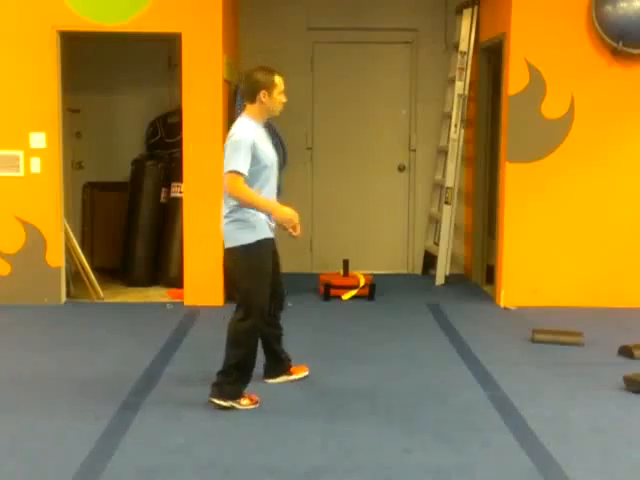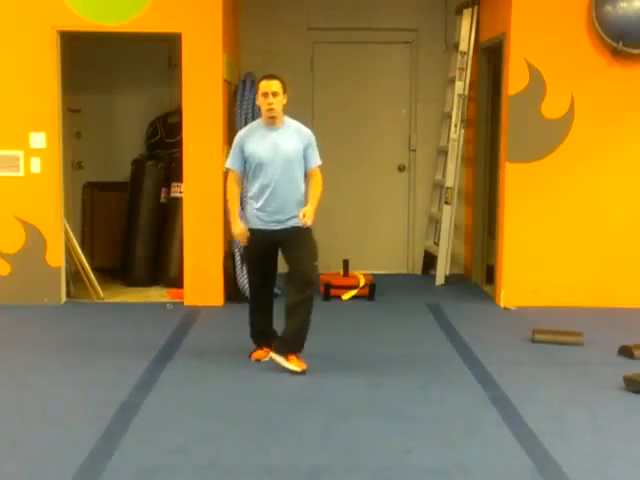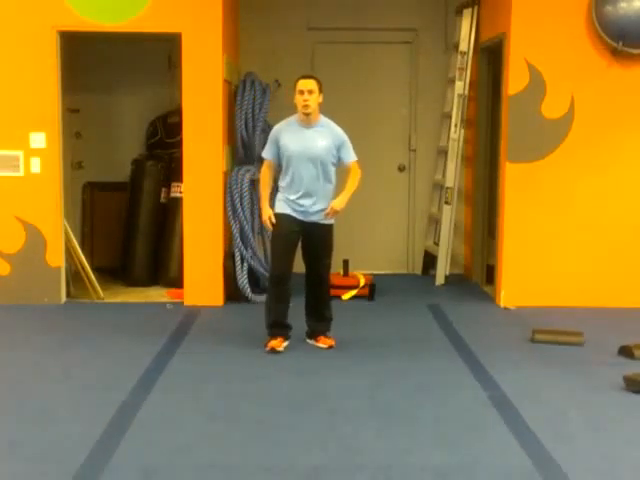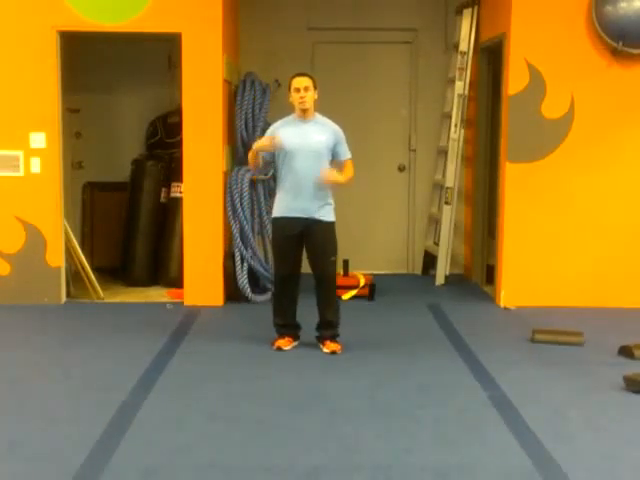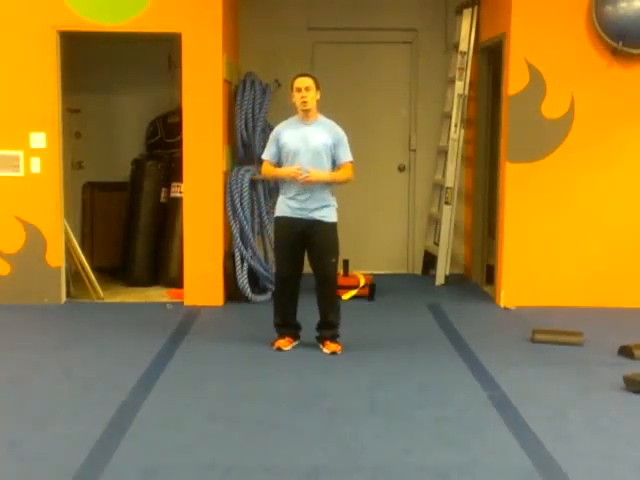
dt=0.7s
person 1, frame 1
left shoulder: (260, 131)
right shoulder: (244, 134)
right elbow: (233, 186)
left wrist: (284, 217)
right wrist: (274, 209)
left hip: (262, 233)
right hip: (246, 234)
left knee: (271, 301)
right knee: (252, 309)
left ankle: (277, 365)
right ankle: (228, 387)
person 1, frame 2
left shoulder: (303, 134)
right shoulder: (244, 137)
left elbow: (314, 176)
right elbow: (233, 181)
left wrist: (310, 207)
right wrist: (236, 219)
left hip: (295, 224)
right hip: (257, 226)
left knee: (304, 282)
right knee: (260, 287)
left ankle: (288, 348)
right ankle: (263, 342)
person 1, frame 3
left shoulder: (335, 134)
right shoulder: (280, 131)
left elbow: (354, 171)
right elbow: (268, 169)
left wrist: (342, 198)
right wrist: (264, 204)
left hip: (321, 216)
right hip: (286, 212)
left knee: (319, 276)
right knee: (280, 272)
left ankle: (318, 331)
right ankle: (277, 332)
person 1, frame 4
left shoulder: (332, 130)
right shoulder: (278, 129)
left elbow: (348, 167)
right elbow: (254, 164)
left wrist: (339, 176)
right wrist: (256, 148)
left hip: (321, 215)
right hip: (285, 214)
left knee: (326, 275)
right knee: (285, 275)
left ankle: (328, 334)
right ankle: (286, 332)
person 1, frame 5
left shoulder: (333, 131)
right shoulder: (281, 131)
left elbow: (348, 173)
right elbow: (265, 170)
left wrist: (323, 177)
right wrist: (283, 173)
left hip: (323, 216)
right hip: (288, 215)
left knee: (326, 276)
right knee: (286, 276)
left ankle: (328, 335)
right ankle: (287, 332)
